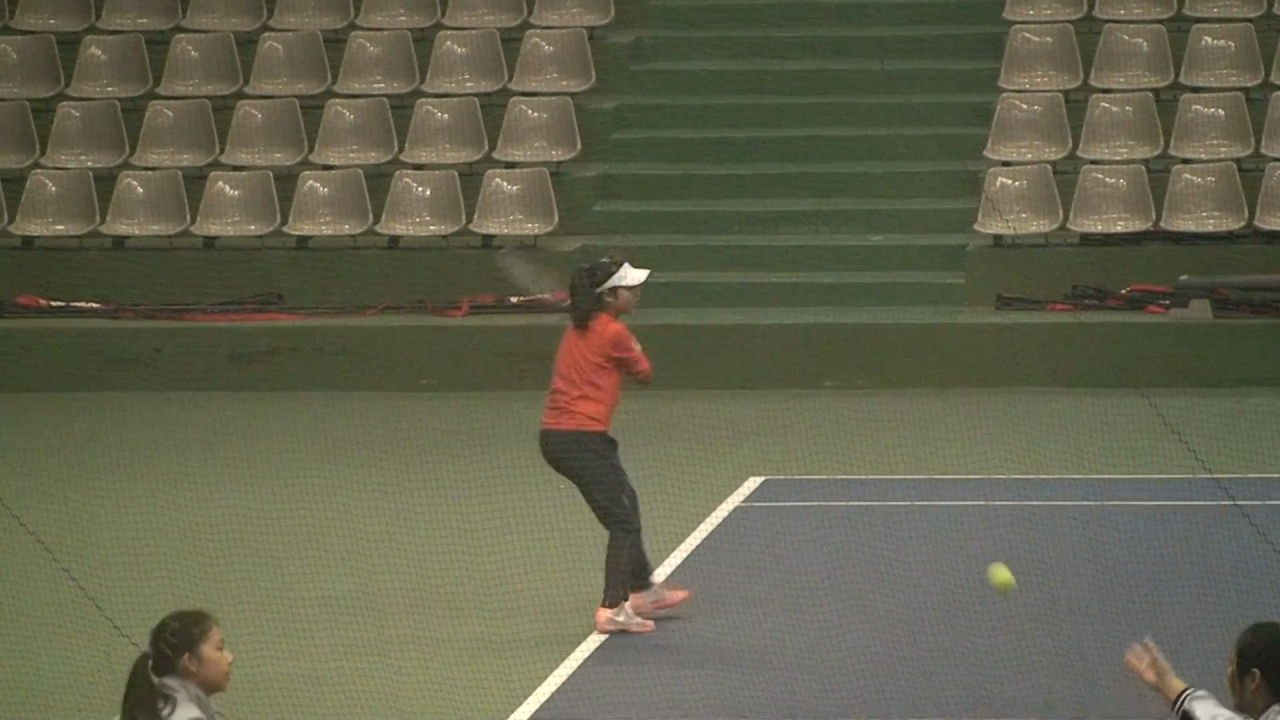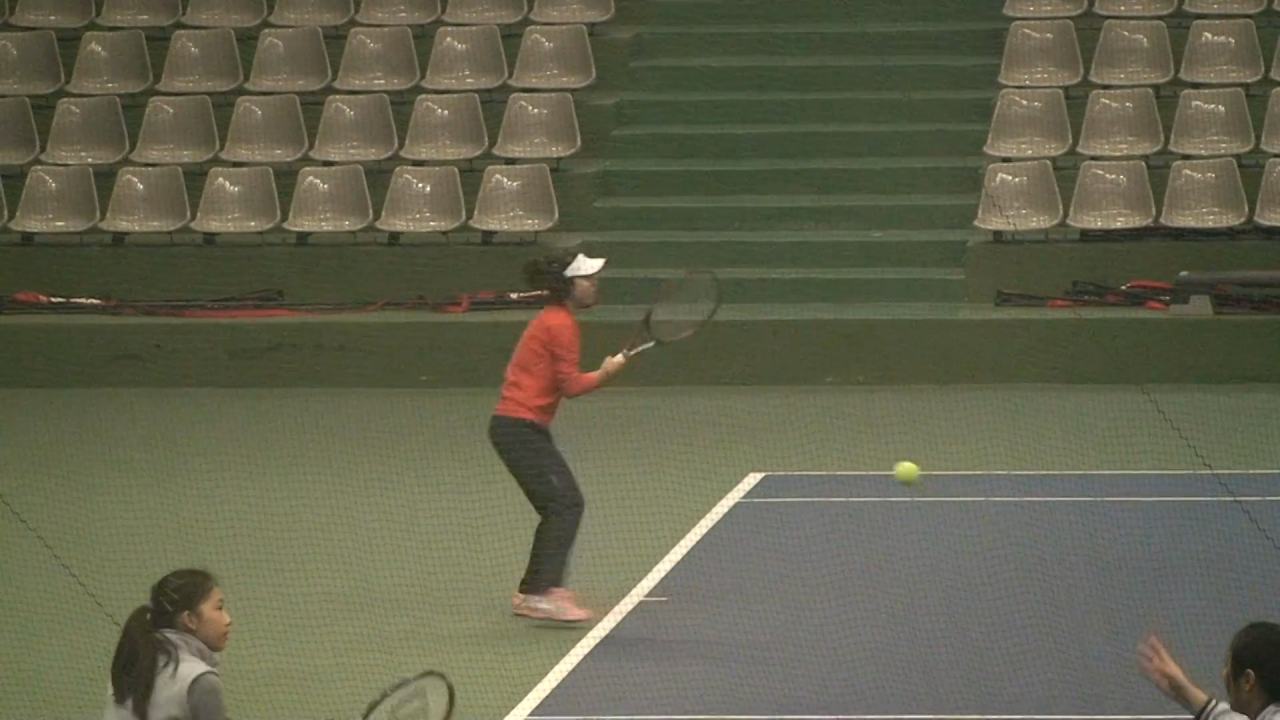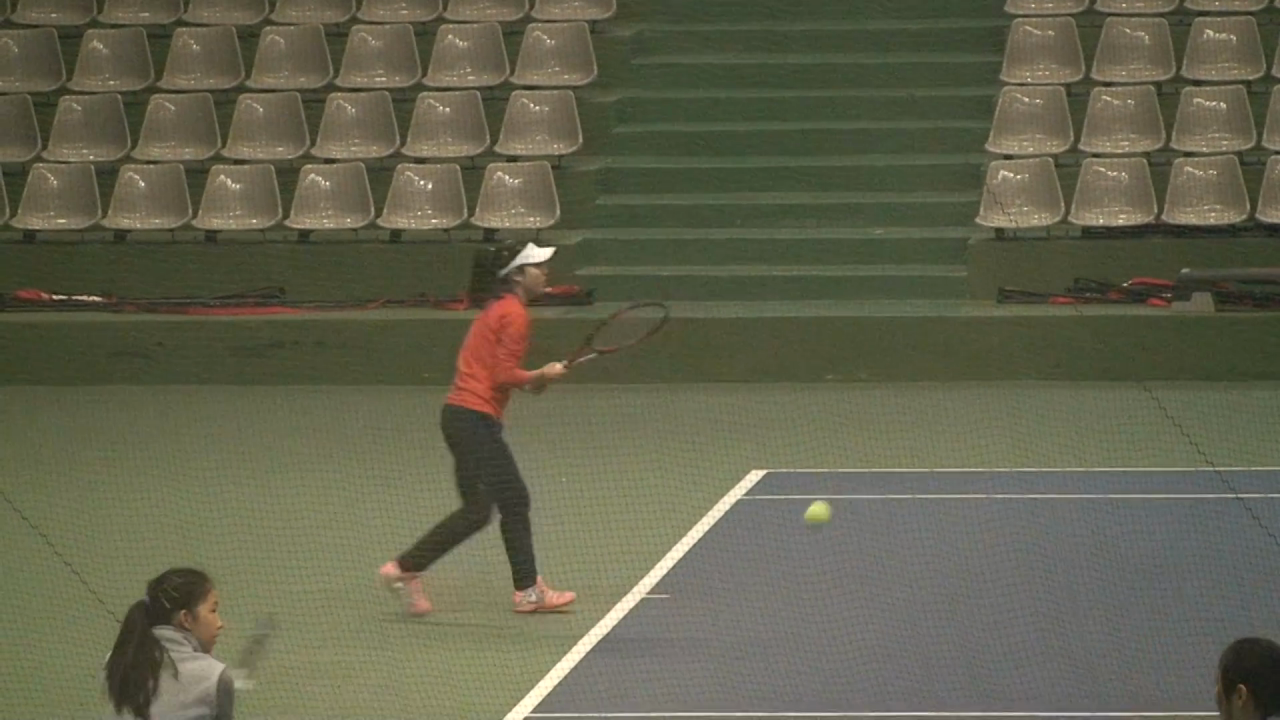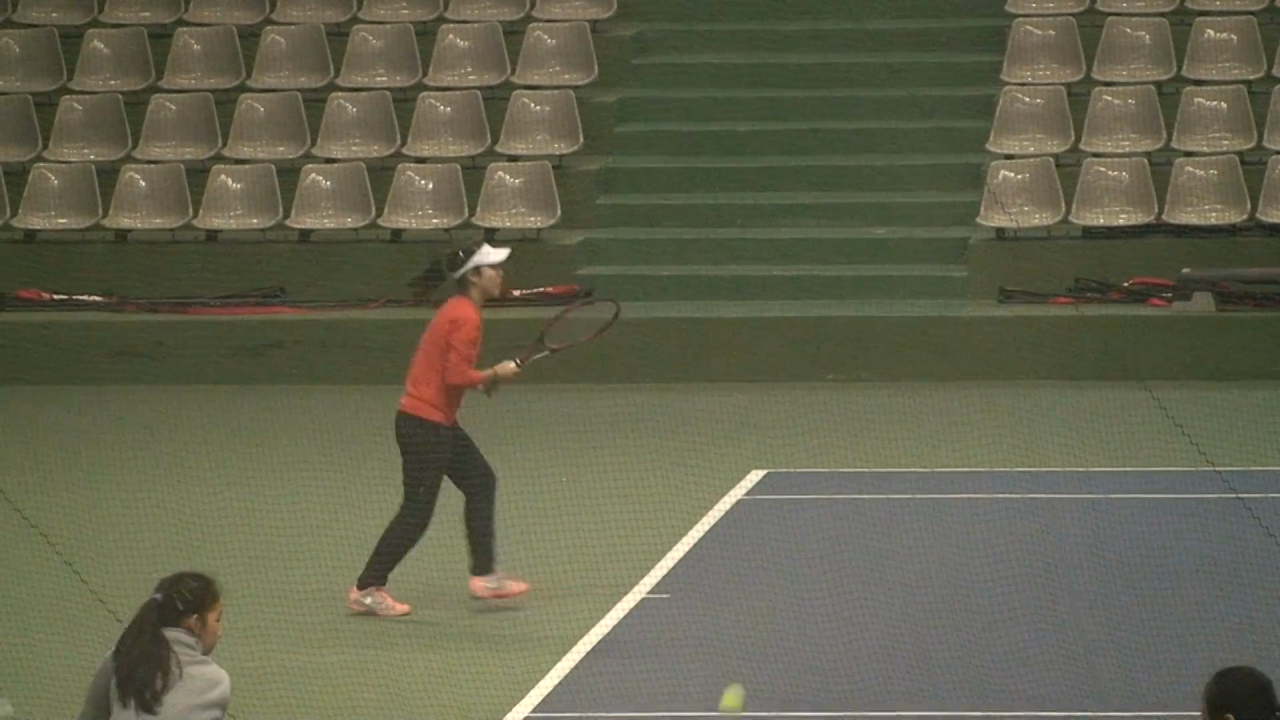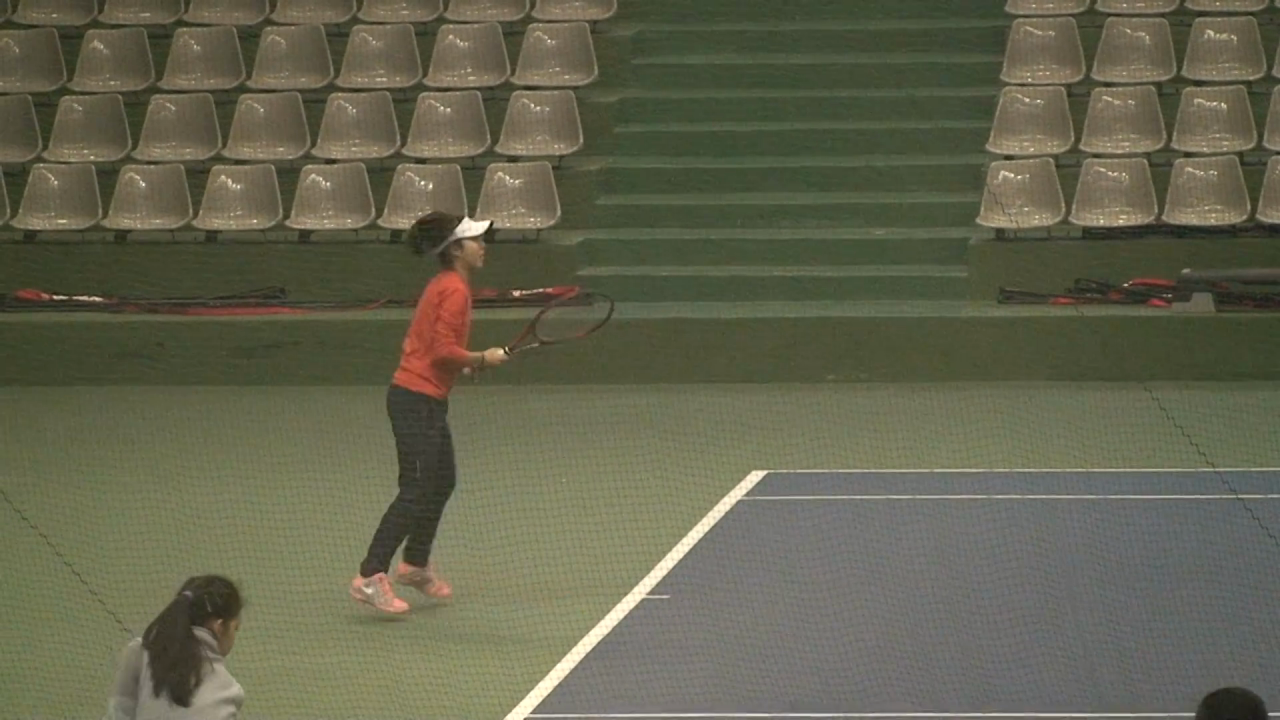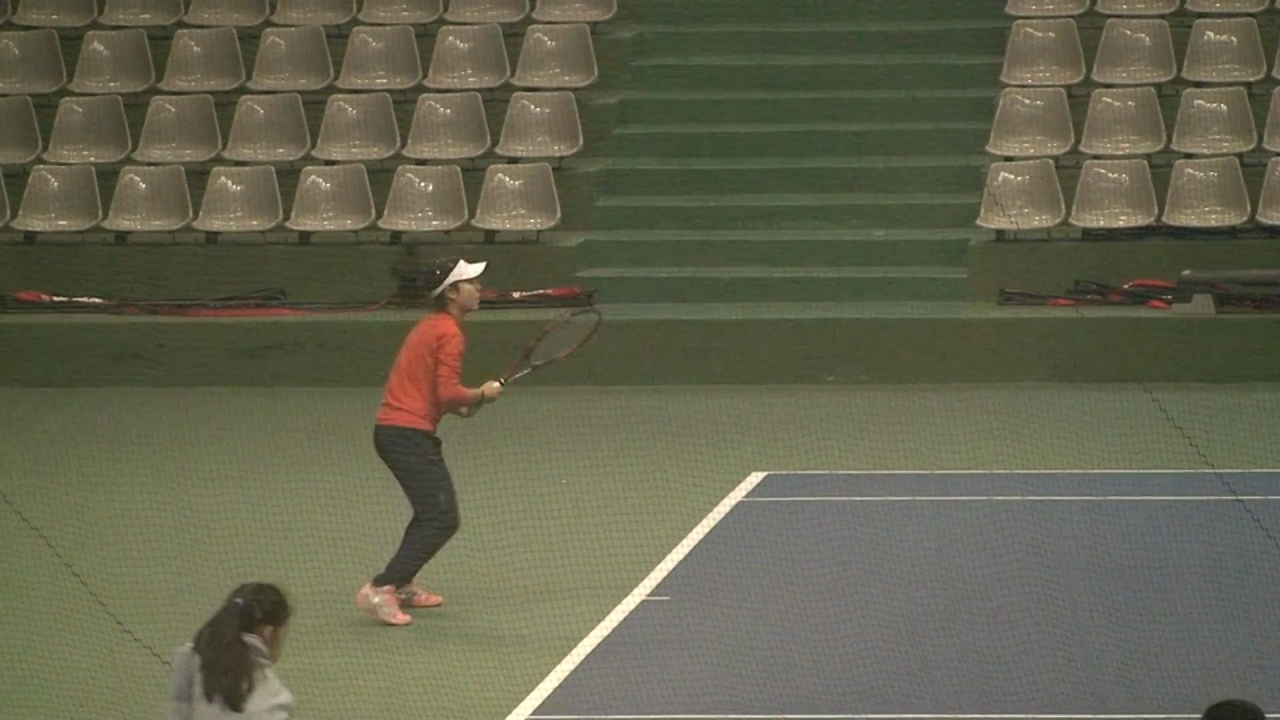
dt=0.2s
person 1, frame 1
left shoulder: (581, 327)
right shoulder: (614, 333)
right elbow: (643, 373)
right wrist: (635, 350)
left hip: (555, 437)
right hip: (583, 440)
left knee: (622, 511)
right knee: (624, 522)
left ankle: (642, 592)
right ankle: (612, 609)
person 1, frame 2
left shoulder: (550, 318)
right shoulder: (561, 324)
right elbow: (571, 385)
left wrist: (598, 371)
right wrist: (607, 371)
left hip: (516, 427)
right hip: (519, 428)
left knee: (560, 506)
right knee: (567, 504)
left ankle: (532, 593)
right ankle: (545, 593)
person 1, frame 3
left shoulder: (500, 309)
right shoulder: (515, 315)
right elbow: (505, 374)
left wrist: (530, 379)
right wrist: (543, 375)
left hip: (474, 418)
right hip: (472, 419)
left knee: (516, 500)
right knee: (477, 510)
left ankle: (529, 590)
right ankle: (403, 570)
person 1, frame 4
left shoulder: (455, 310)
right shoulder: (467, 317)
right elbow: (456, 376)
left wrist: (482, 378)
right wrist: (495, 374)
left hip: (435, 421)
right hip: (425, 424)
left knee: (482, 484)
right knee: (416, 512)
left ankle: (485, 576)
right ankle: (367, 590)
person 1, frame 5
left shoulder: (445, 285)
right shoulder: (455, 290)
right elbow: (443, 350)
left wrist: (468, 362)
right wrist: (482, 358)
left hip: (425, 398)
right hip: (416, 400)
left knee: (442, 482)
right knee: (416, 492)
left ankle: (414, 565)
right ankle: (370, 576)
person 1, frame 6
left shoulder: (431, 325)
right shoulder: (450, 333)
right elbow: (448, 393)
left wrist: (461, 404)
right wrist: (483, 394)
left hip: (392, 429)
right hip: (408, 435)
left knee: (433, 513)
right knee: (443, 520)
left ankle: (401, 587)
right ankle: (379, 589)
